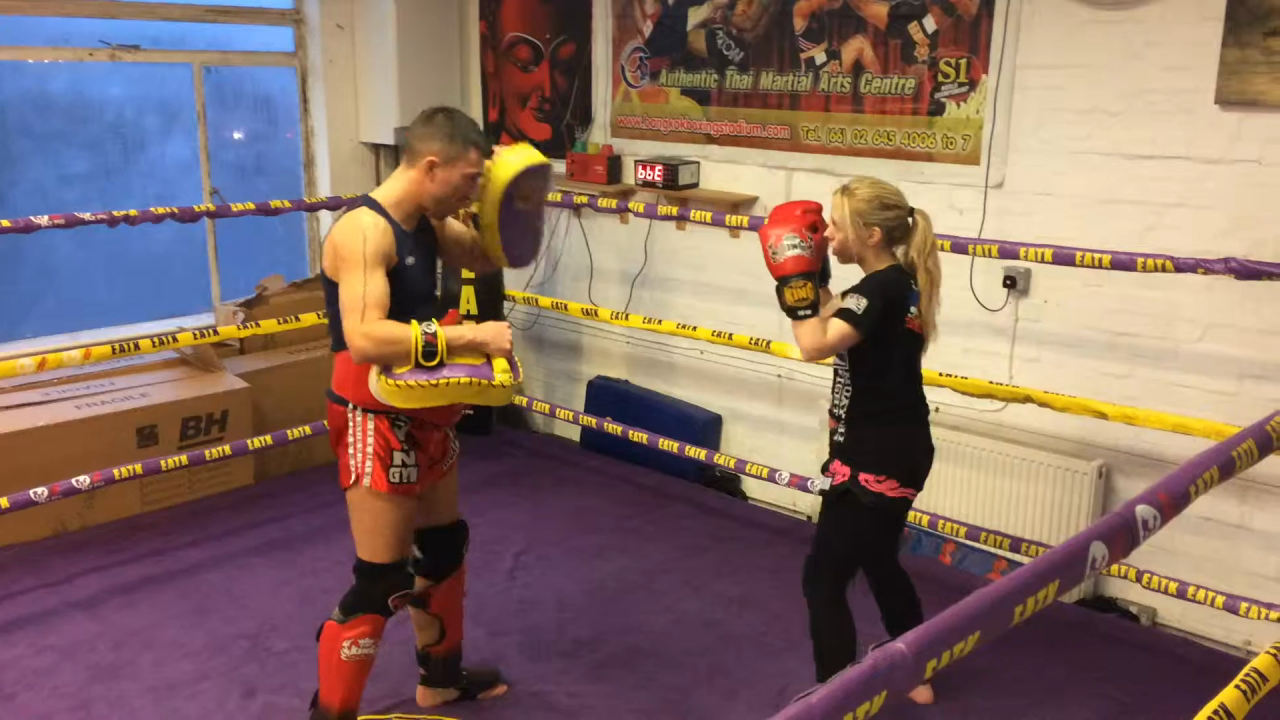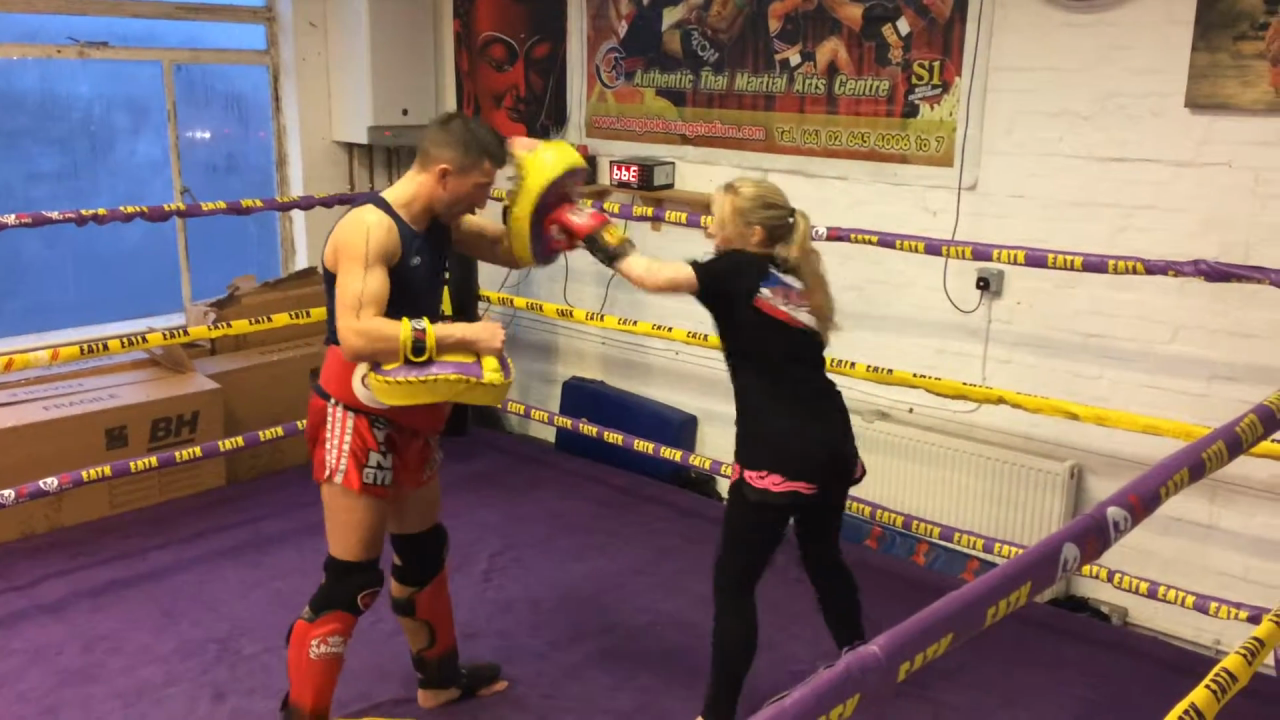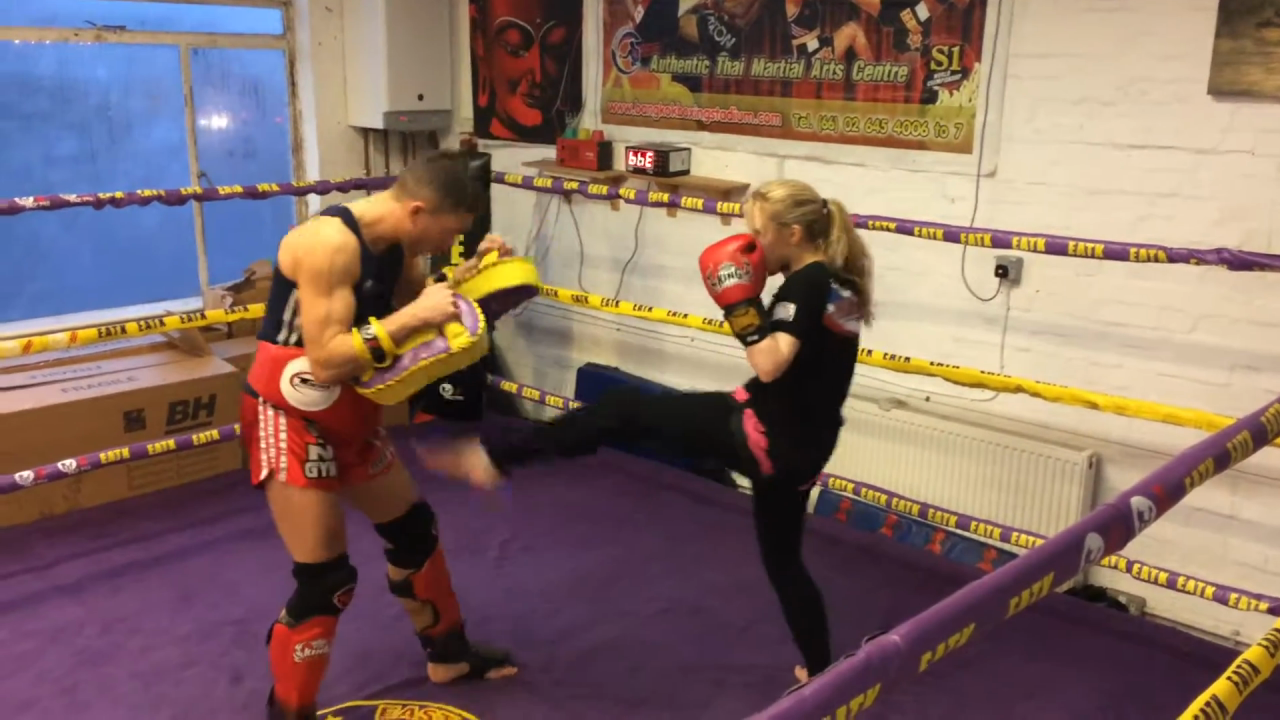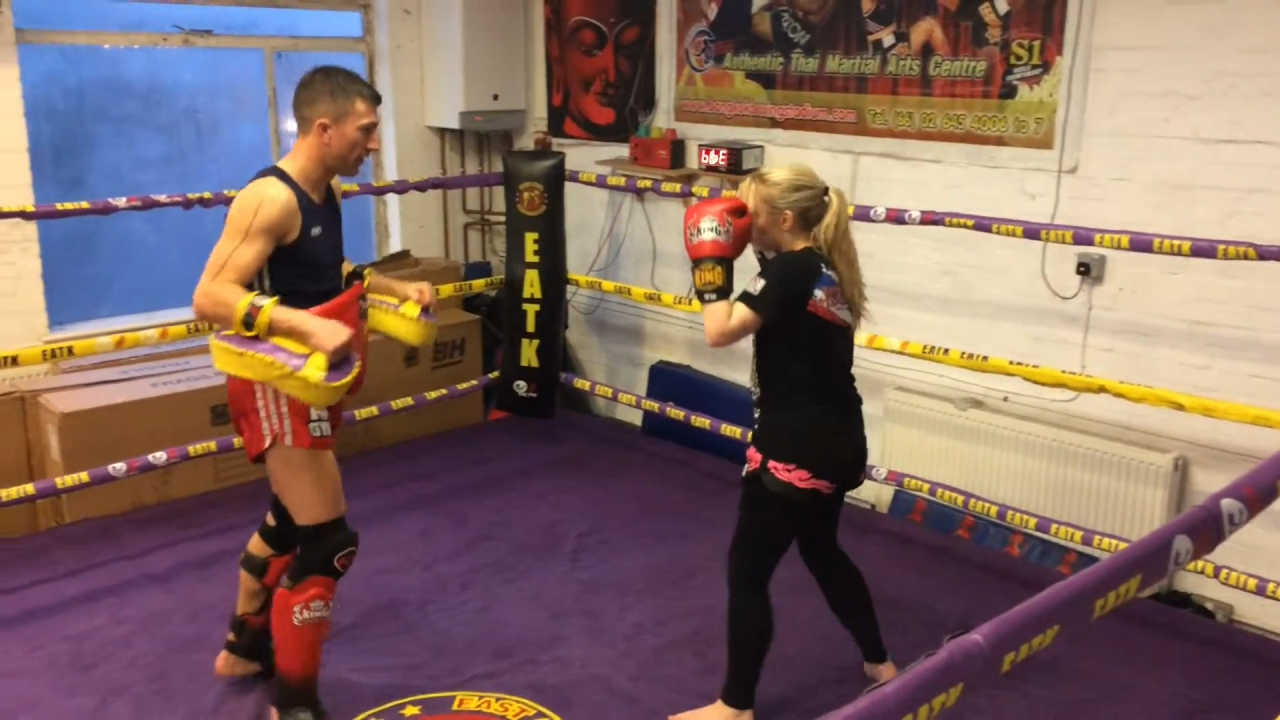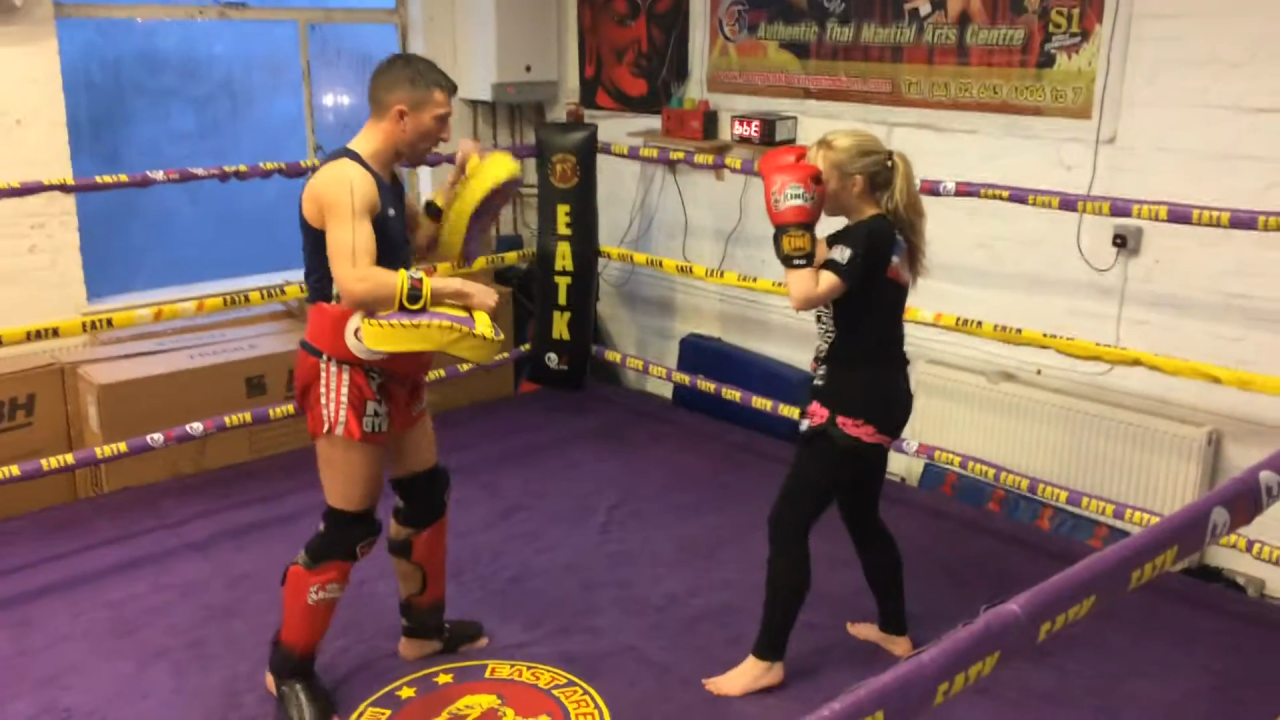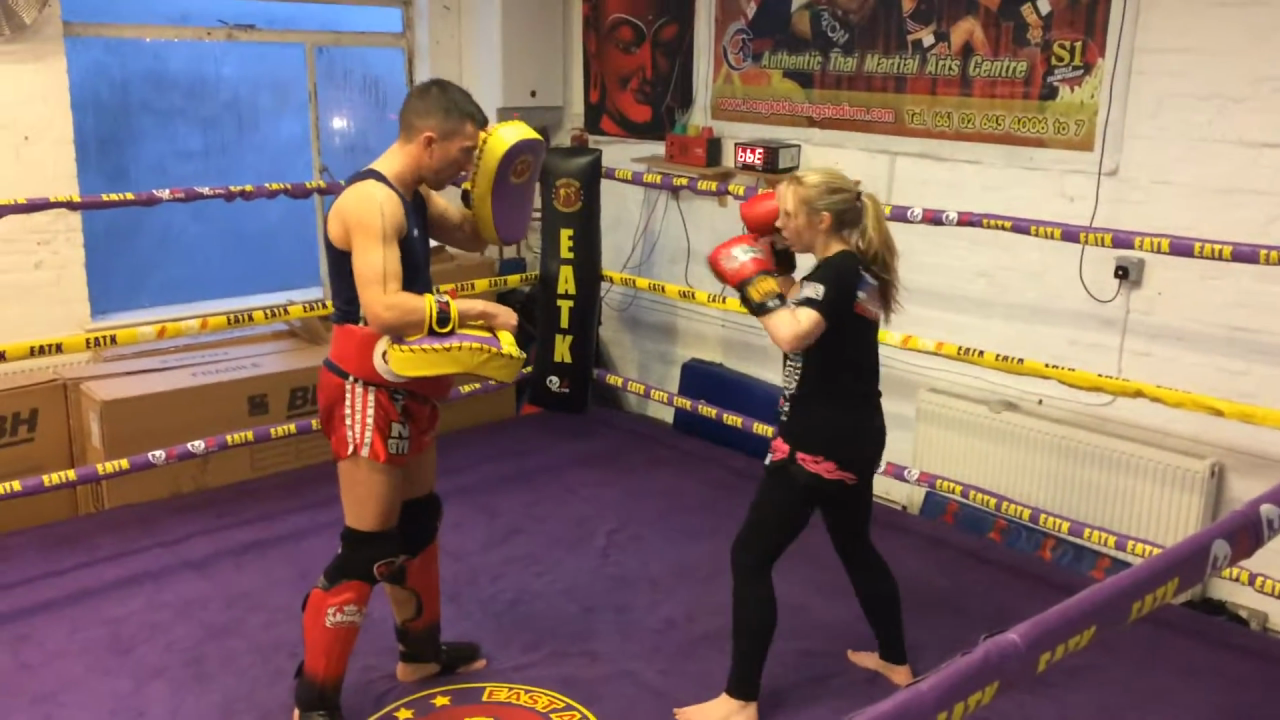
dt=0.7s
person 1, frame 1
left shoulder: (427, 221)
right shoulder: (364, 231)
left elbow: (487, 255)
right elbow: (364, 340)
right wrist: (470, 336)
left hip: (425, 416)
right hip: (376, 422)
left knee: (445, 544)
right knee: (381, 580)
person 1, frame 2
left shoulder: (441, 220)
right shoulder: (369, 228)
left elbow: (513, 252)
right elbow: (357, 336)
right wrist: (462, 334)
left hip: (410, 419)
right hip: (358, 420)
left knee: (424, 550)
right knee: (351, 581)
person 1, frame 3
left shoulder: (394, 242)
right shoulder: (327, 243)
left elbow: (411, 303)
right elbow: (327, 357)
left wrist: (472, 273)
right wrist: (415, 318)
left hip: (349, 416)
right hip: (294, 420)
left knee: (415, 529)
right knee: (325, 581)
left ankle: (448, 654)
person 1, frame 4
left shoulder: (323, 190)
right shoulder: (268, 199)
right elbow: (211, 297)
left wrist: (391, 288)
right wrist: (304, 324)
right hip: (278, 389)
left knee: (290, 519)
right knee: (326, 542)
left ankle: (244, 643)
person 1, frame 5
left shoulder: (387, 175)
right shoulder: (344, 180)
left elbow: (417, 246)
right elbow: (357, 284)
left wrist: (454, 195)
right wrist: (456, 289)
left hip: (391, 365)
right hip: (345, 371)
left knee: (426, 494)
right knee: (348, 528)
left ankle: (424, 626)
person 1, frame 6
left shoulder: (412, 195)
right shoulder: (370, 201)
left elbow: (471, 236)
right elbow: (384, 310)
right wrist: (480, 310)
left hip: (407, 388)
right hip: (367, 392)
left knee: (418, 520)
right knee: (365, 550)
left ankle: (420, 649)
person 2, frame 1
left shoulder: (884, 288)
right shoulder: (896, 282)
left elbow: (815, 344)
right elbow: (833, 323)
left wrist: (792, 271)
right wrist: (812, 269)
left hip: (875, 458)
right hip: (897, 450)
left knee: (823, 580)
right knee: (878, 561)
person 2, frame 2
left shoulder: (739, 272)
right shoulder: (803, 276)
left elbow: (656, 277)
left wrist: (595, 231)
left hip: (777, 452)
right hip: (832, 442)
left knee: (734, 584)
right knee: (824, 557)
person 2, frame 3
left shoulder: (805, 285)
right shoulder: (840, 281)
left elbow: (769, 367)
left wrist: (740, 301)
left hip: (761, 433)
right hip: (800, 451)
left knee: (620, 410)
right knee: (784, 561)
left ankle: (492, 459)
right ankle: (821, 673)
person 2, frame 4
left shoulder: (790, 271)
right shoulder: (826, 267)
left elbow: (718, 331)
left wrist: (710, 260)
right wrist: (759, 253)
left hip: (793, 446)
right hip: (838, 441)
left knee: (747, 570)
right knee: (821, 550)
right ankle: (878, 661)
person 2, frame 5
left shoulder: (868, 237)
right shoulder: (882, 232)
left elbow: (805, 294)
right elbow: (824, 265)
left wrist: (791, 223)
right wrist: (800, 225)
left hip: (853, 405)
right hip: (875, 399)
left knee: (788, 522)
right knee: (861, 515)
left ankle: (766, 660)
right ankle: (894, 632)
person 2, frame 6
left shoulder: (835, 272)
right shoulder: (855, 267)
left elbow: (792, 335)
right elbow: (806, 309)
left wrist: (753, 277)
right wrist: (780, 256)
left hip: (818, 441)
right hip: (856, 436)
left knee: (751, 559)
right knee: (855, 545)
right ankle: (893, 660)
